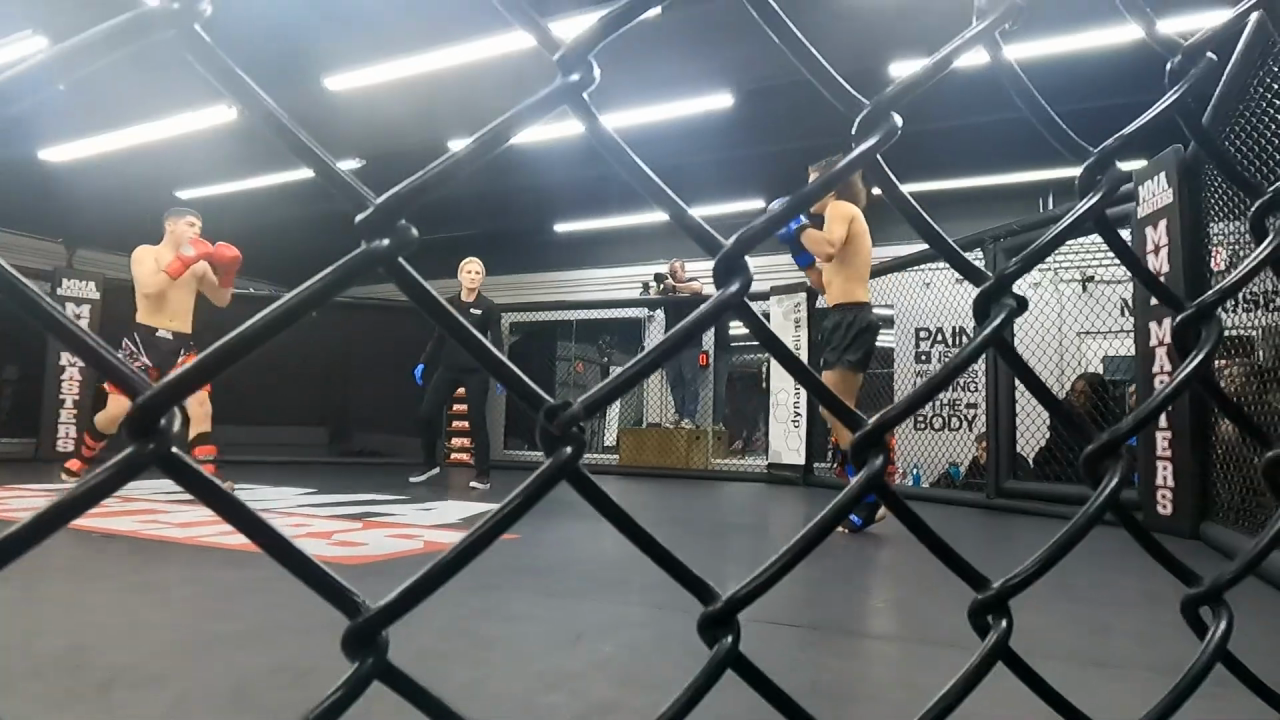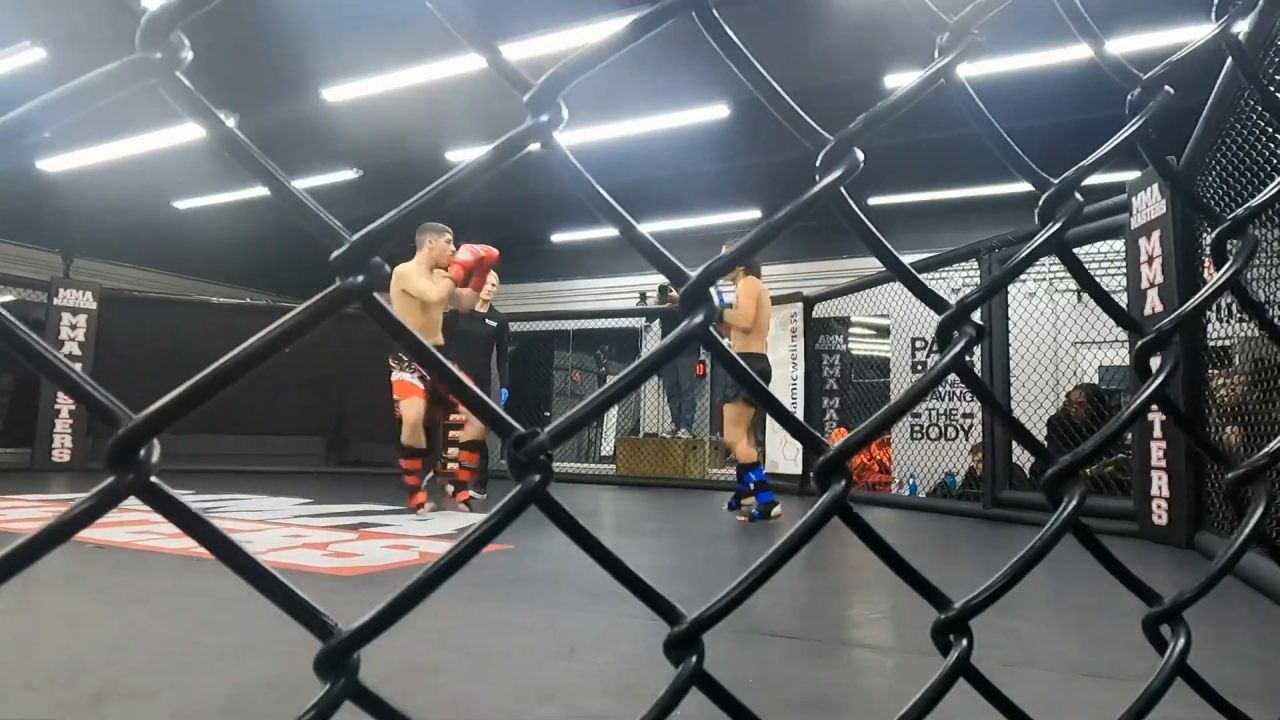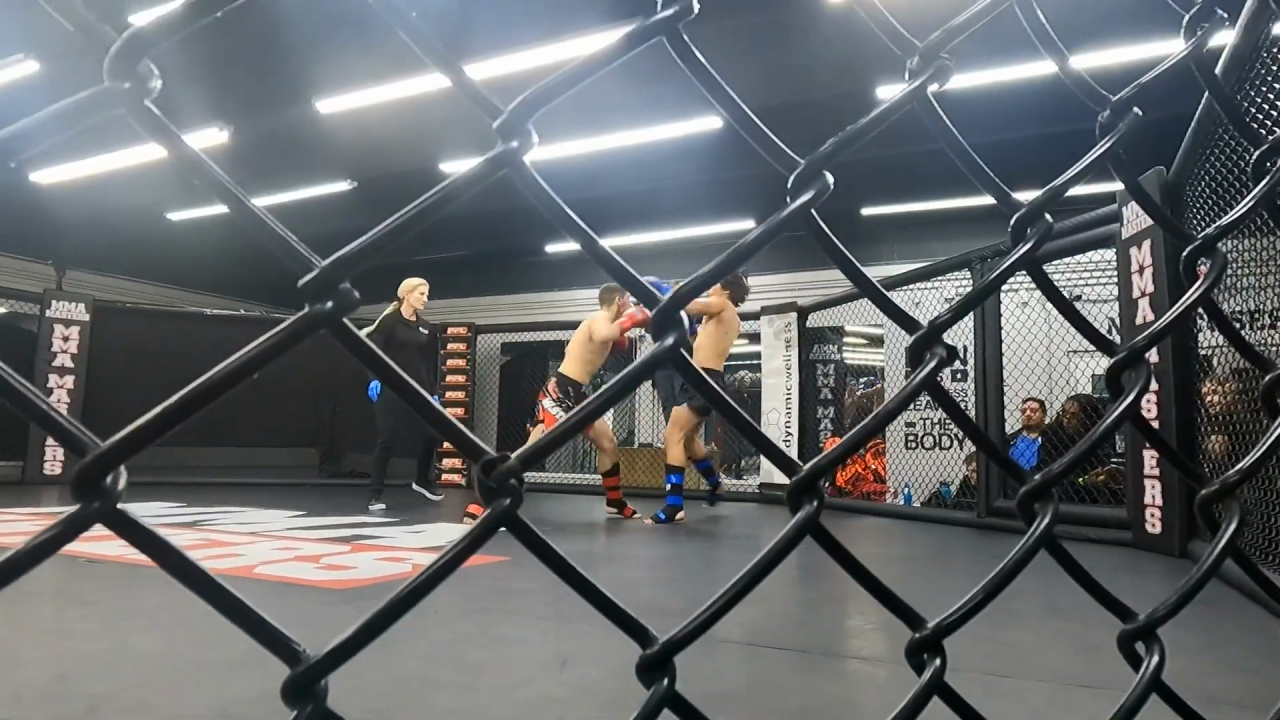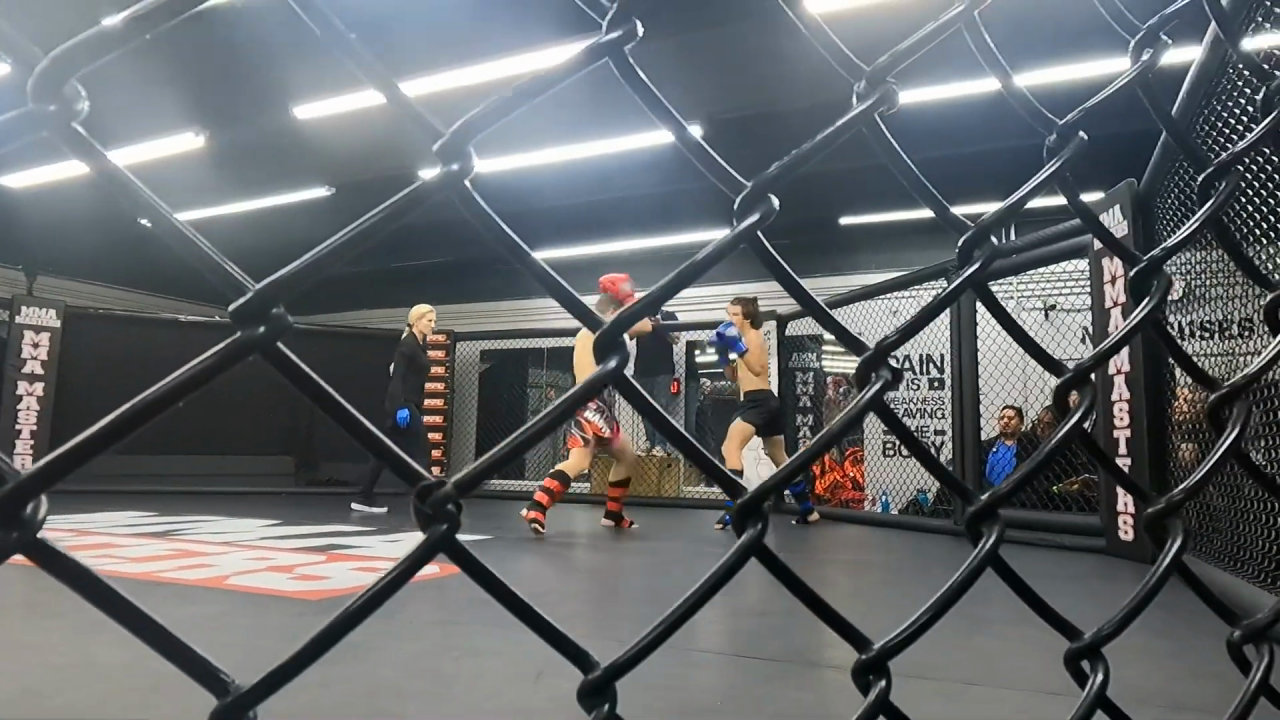
dt=0.7s
person 1, frame 1
left shoulder: (841, 208)
right shoulder: (845, 217)
left elbow: (824, 246)
right elbow: (825, 284)
left wrist: (795, 226)
right wrist: (802, 249)
left hip: (848, 318)
right hip: (852, 318)
right knee: (837, 410)
left ankle: (868, 503)
person 1, frame 2
left shoulder: (749, 283)
right shoulder: (750, 287)
left elbow: (744, 324)
right elbow: (733, 328)
left wrist: (716, 306)
right wrist: (716, 307)
left hip: (747, 364)
right hip: (752, 364)
left knee: (734, 438)
right knee: (743, 434)
left ankle: (766, 501)
right ankle: (745, 490)
person 1, frame 3
left shoulder: (720, 304)
right shoulder: (729, 317)
left elbow: (690, 308)
right hip: (710, 380)
left knee: (673, 438)
right knee: (688, 440)
left ankle: (673, 506)
right ankle: (713, 484)
person 1, frame 4
left shoulder: (753, 335)
right shoulder: (745, 338)
left elbow: (758, 369)
right elbow: (734, 377)
left wrist: (737, 345)
right wrist: (723, 352)
left hip: (757, 401)
right hip: (766, 402)
left knee: (730, 448)
right knee: (780, 459)
left ankle: (736, 506)
right ankle: (807, 510)
person 2, frame 1
left shoulder: (197, 263)
right shoulder: (144, 254)
left elbow: (222, 300)
right elbow: (150, 288)
left wrist: (226, 274)
right wrist: (186, 260)
left hip: (182, 345)
right hip: (143, 340)
left knee: (201, 407)
right knee: (118, 410)
right ankle: (82, 458)
person 2, frame 2
left shoulder: (440, 274)
right shoulder: (405, 272)
left elbow: (466, 303)
right elbow: (435, 298)
left wrist: (480, 272)
right wrist: (461, 267)
right hip: (409, 359)
right knee: (413, 419)
left ankle: (459, 486)
right ankle: (415, 492)
person 2, frame 3
left shoulder: (602, 319)
right shoulder: (600, 318)
right elbow: (603, 336)
left wrist: (618, 343)
right wrist: (629, 321)
left hip: (577, 394)
right hip: (560, 392)
left knee: (608, 444)
left ankle: (617, 504)
right ankle: (479, 504)
person 2, frame 4
left shoulder: (585, 334)
right elbow: (646, 326)
right wrist: (628, 297)
left hip: (598, 403)
right hip: (591, 402)
left knee: (628, 457)
right knee: (579, 462)
left ankle: (613, 514)
right ankle: (537, 507)
person 3, frame 1
left shoulder: (488, 307)
right shoulder: (448, 304)
left elbow: (497, 341)
right elbow: (438, 338)
right wrist: (424, 362)
left hip: (476, 371)
right hip: (447, 369)
left knee: (476, 421)
right knee: (427, 414)
left ankle: (482, 475)
right ankle: (430, 464)
person 3, frame 2
left shoulder: (499, 320)
right shoulder: (456, 314)
left elbow: (502, 356)
right elbow: (442, 345)
left wrist: (504, 385)
left hip: (478, 380)
left knee: (476, 430)
left ankle: (480, 484)
person 3, frame 3
left shoulder: (426, 328)
right shoulder: (389, 321)
left elbow: (430, 363)
left wrist: (433, 392)
right wrist: (375, 378)
left hip: (418, 390)
right hip: (392, 389)
left knee: (430, 436)
right knee: (387, 440)
left ankle: (423, 481)
right ankle: (375, 495)
person 3, frame 4
left shoulder: (420, 346)
right shoulder: (407, 345)
right elbow: (397, 377)
left wrist: (418, 408)
right wrist: (401, 407)
left hip: (410, 404)
right hip: (401, 404)
right knee: (419, 449)
left ankle: (364, 498)
